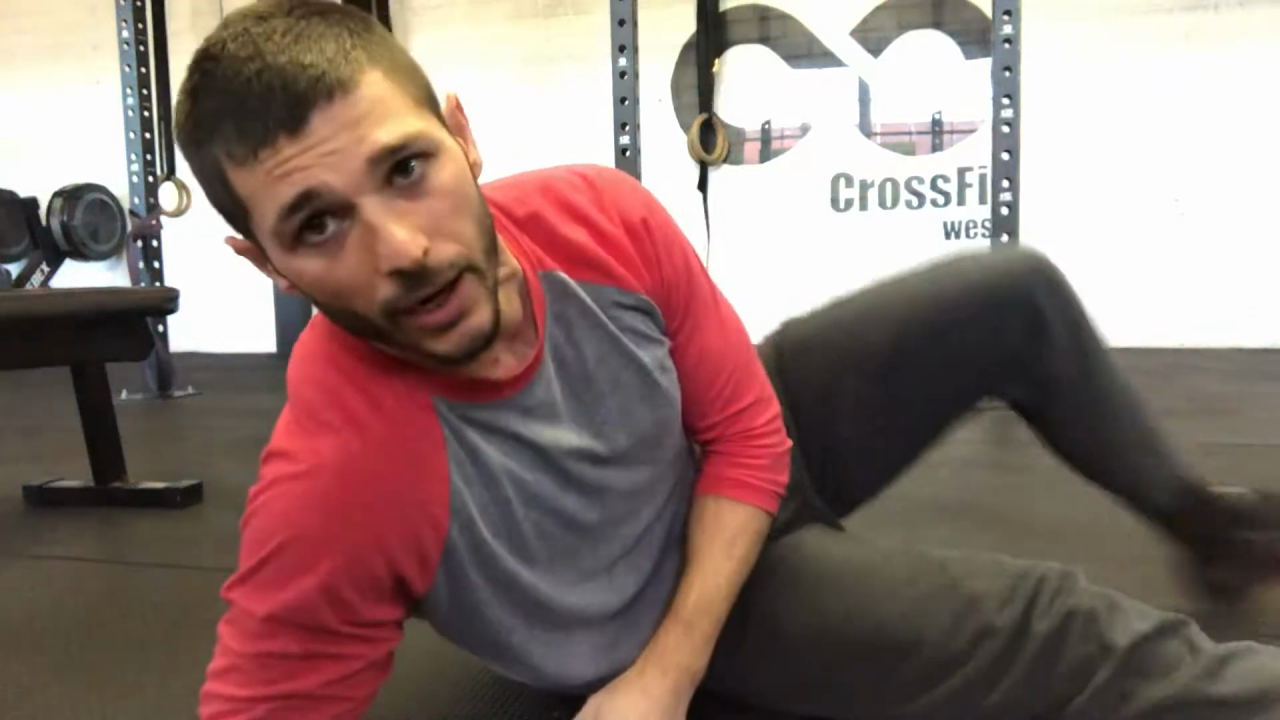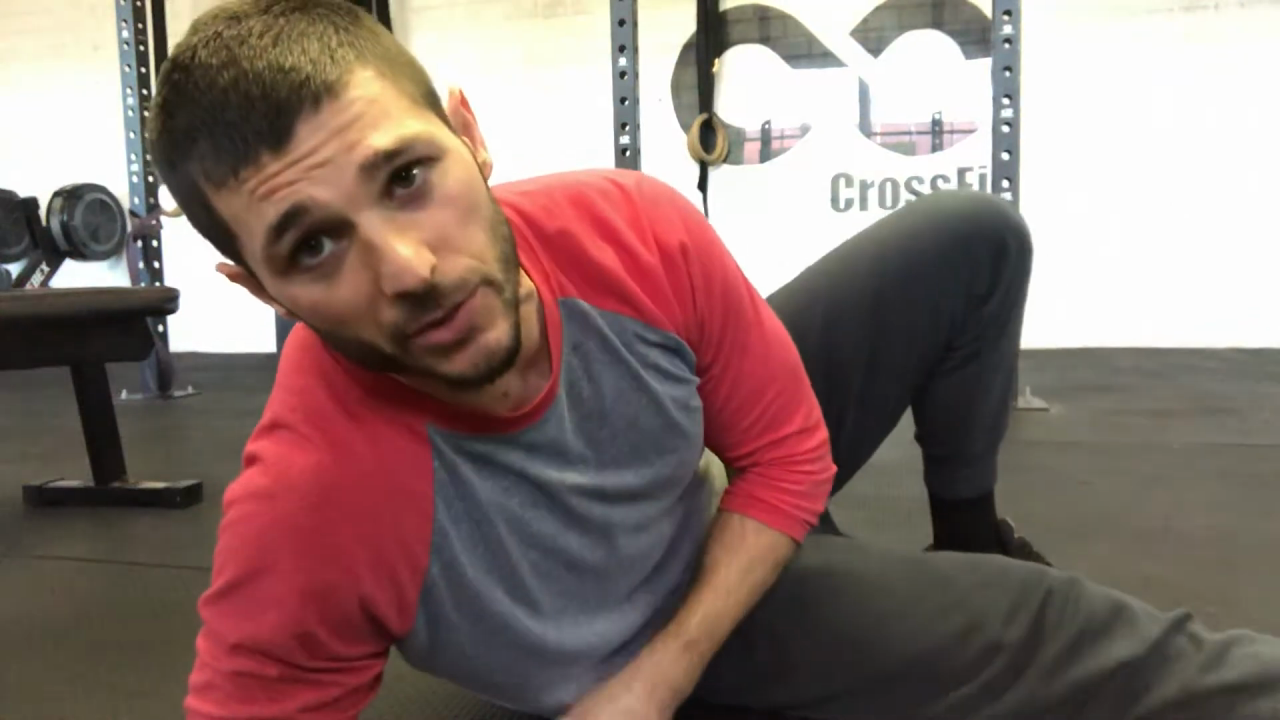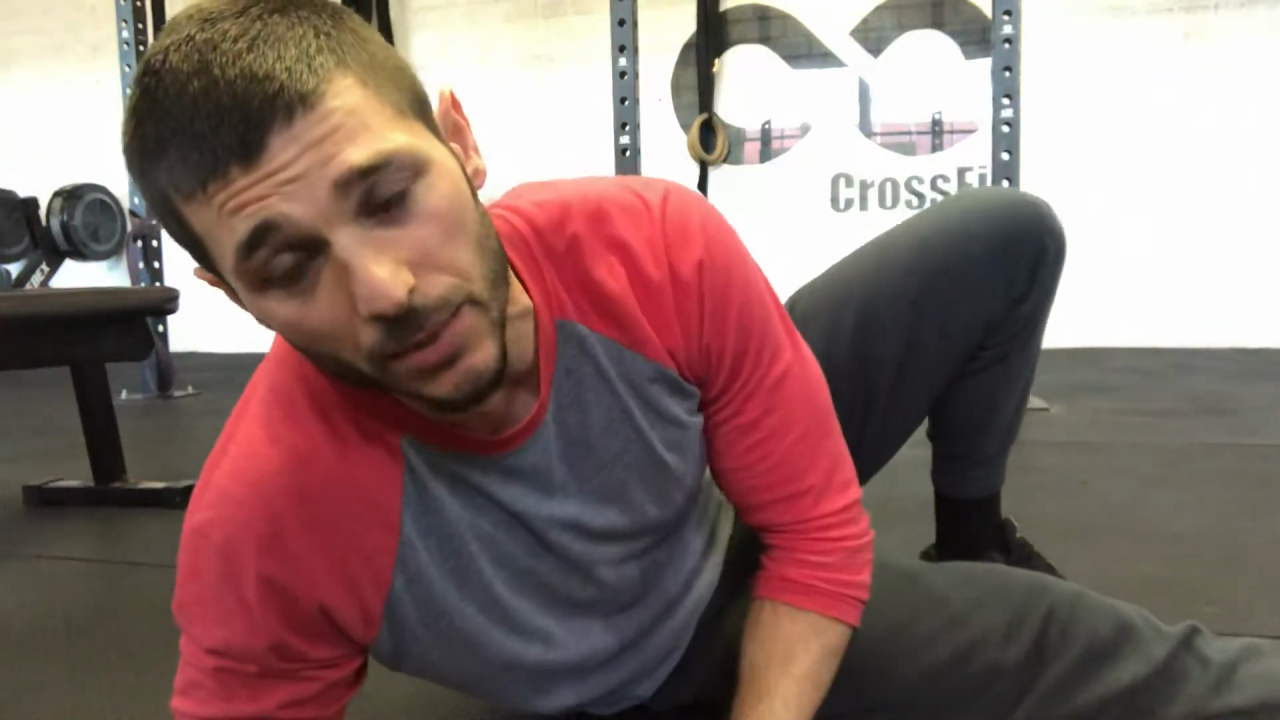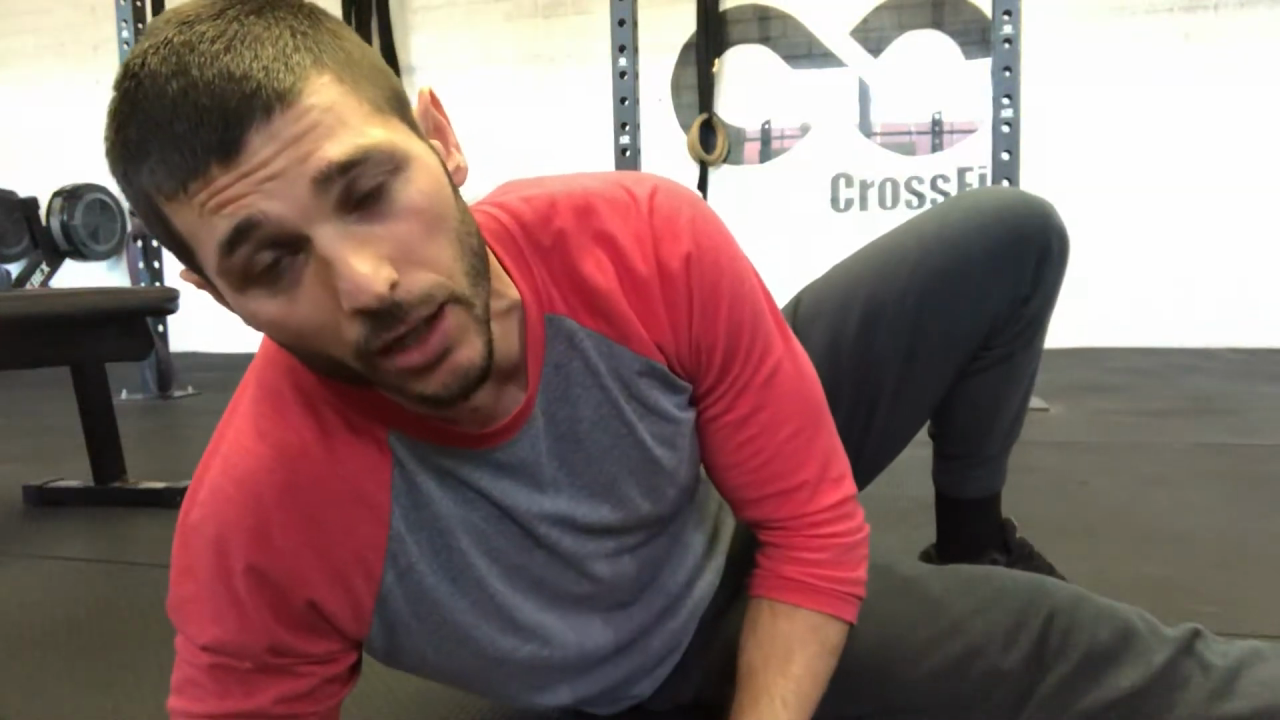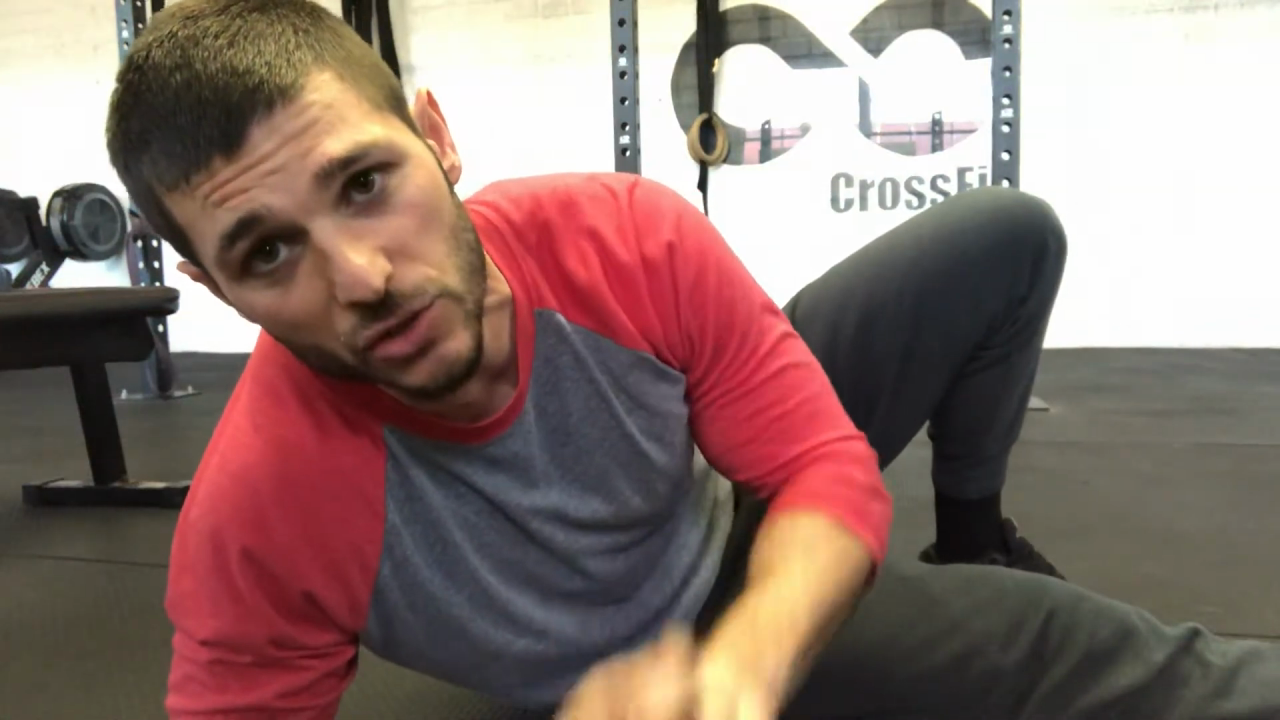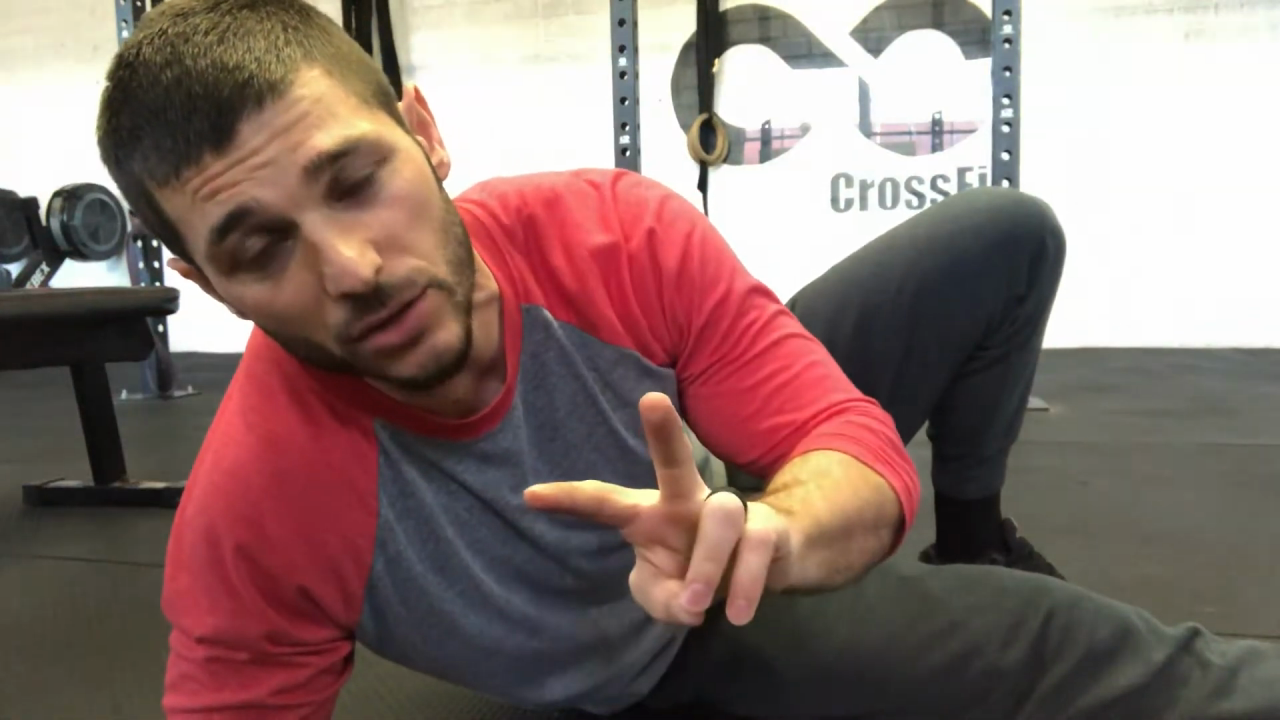
dt=0.7s
person 1, frame 1
left shoulder: (600, 216)
right shoulder: (328, 487)
left elbow: (744, 435)
left hip: (733, 466)
right hip: (694, 608)
left knee: (1012, 293)
right knee: (1055, 632)
person 1, frame 2
left shoulder: (634, 229)
right shoulder: (301, 509)
left elbow: (789, 457)
left hip: (741, 532)
right hip: (623, 629)
left knee: (973, 239)
left ankle: (968, 538)
person 1, frame 3
left shoulder: (657, 245)
right shoulder: (263, 522)
left elbow: (816, 532)
left hip: (757, 516)
left knee: (1008, 239)
left ankle: (971, 543)
person 1, frame 4
left shoulder: (647, 240)
right shoulder: (256, 526)
left elbow: (814, 529)
left hip: (760, 534)
left knee: (1010, 239)
left ankle: (974, 545)
person 1, frame 5
left shoulder: (628, 239)
right shoulder: (254, 522)
left elbow: (825, 469)
left hip: (746, 524)
right hip: (672, 624)
left knee: (1008, 237)
left ankle: (972, 539)
person 1, frame 6
left shoulder: (619, 232)
right shoulder: (250, 516)
left elbow: (855, 451)
left wrist: (771, 530)
left hip: (725, 487)
left knee: (1004, 237)
left ankle: (974, 535)
